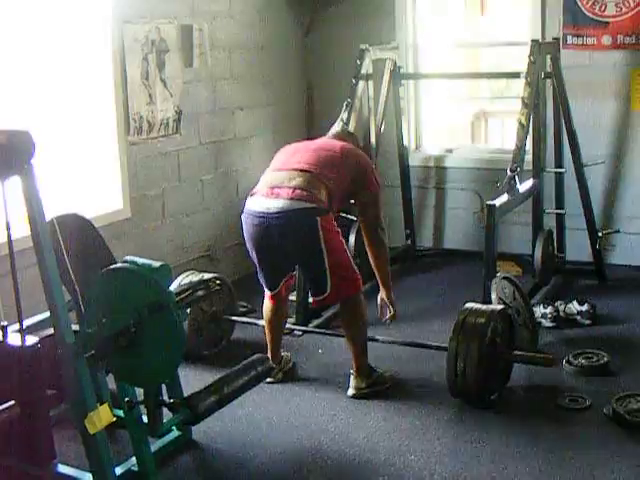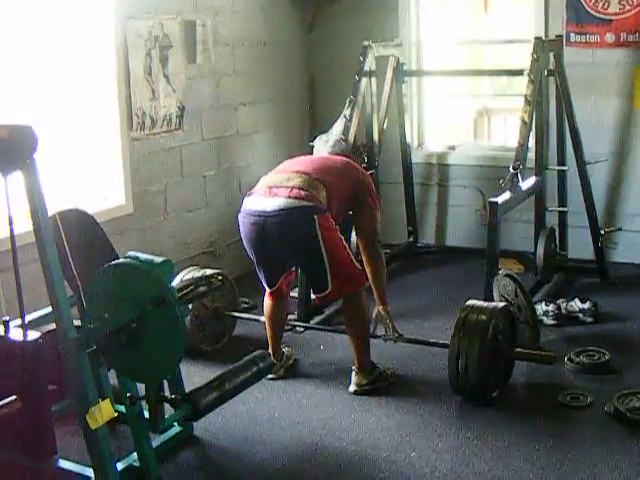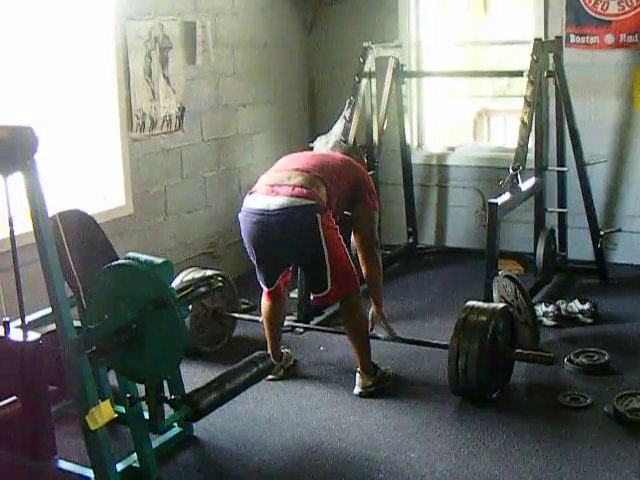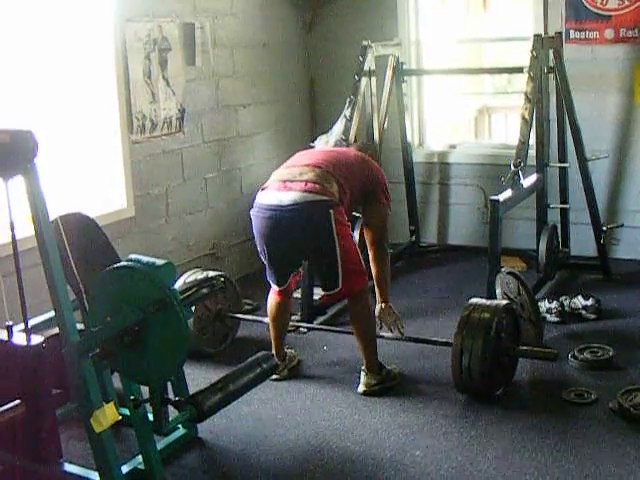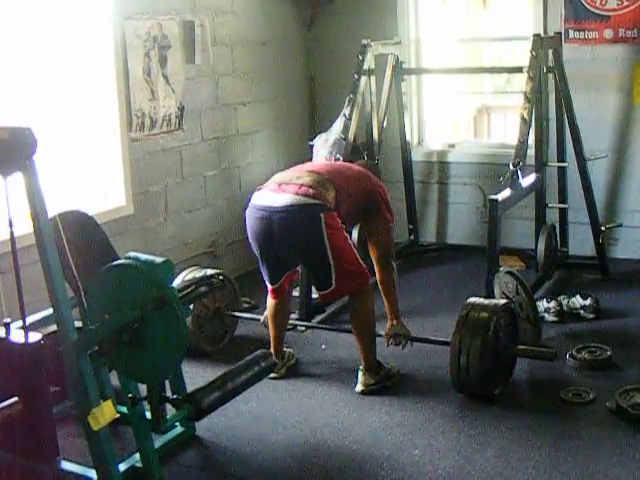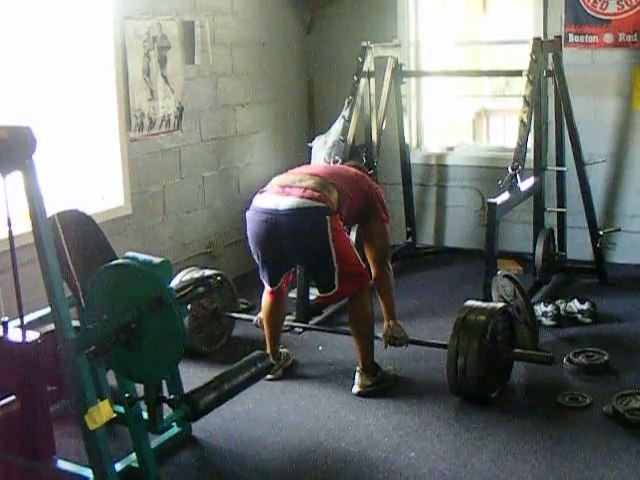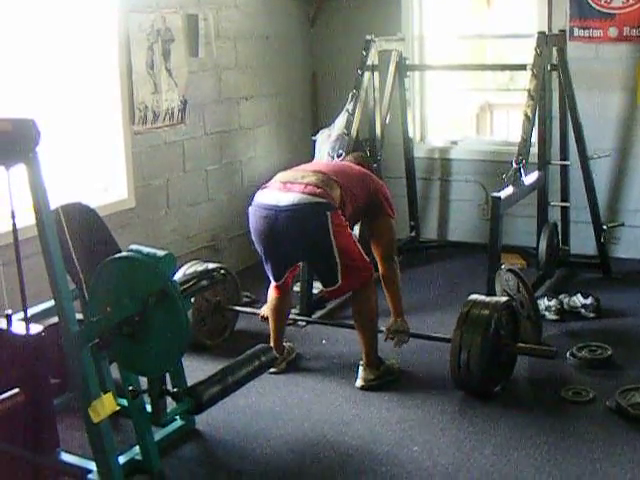
dt=0.4s
person 1, frame 1
left shoulder: (292, 149)
right shoulder: (358, 159)
right elbow: (373, 230)
right wrist: (386, 289)
left hip: (253, 212)
right hip: (301, 213)
left knee: (275, 289)
right knee: (349, 290)
left ankle: (275, 364)
right ankle: (362, 376)
person 1, frame 2
left shoulder: (292, 163)
right shoulder: (357, 175)
right elbow: (371, 246)
right wrist: (382, 304)
left hip: (250, 214)
right hip: (299, 213)
left knee: (274, 286)
right knee: (351, 287)
left ankle: (276, 360)
right ankle: (364, 373)
person 1, frame 3
left shoulder: (292, 159)
right shoulder: (359, 174)
right elbow: (367, 245)
right wrist: (377, 305)
left hip: (252, 211)
right hip: (301, 211)
left knee: (272, 286)
right knee: (347, 291)
left ankle: (275, 360)
right ankle: (367, 374)
person 1, frame 4
left shoulder: (305, 156)
right shoulder: (372, 170)
right elbow: (377, 243)
right wrist: (383, 302)
left hip: (264, 207)
right hip: (313, 208)
left knee: (280, 285)
right knee: (355, 288)
left ankle: (280, 360)
right ankle: (372, 373)
person 1, frame 5
left shoulder: (311, 169)
right shoulder: (373, 187)
right elbow: (383, 260)
left wrist: (274, 309)
right wrist: (394, 319)
left hip: (258, 209)
right hip: (305, 212)
left knee: (278, 285)
right knee: (358, 287)
left ankle: (277, 358)
right ankle: (370, 373)
person 1, frame 6
left shoulder: (303, 172)
right shoulder: (368, 189)
right elbow: (380, 262)
left wrist: (268, 311)
right wrist: (391, 321)
left hip: (259, 211)
right hip: (309, 215)
left knee: (274, 285)
right knee: (357, 288)
left ankle: (273, 359)
right ankle: (368, 374)
person 1, frame 7
left shoulder: (310, 169)
right shoulder: (373, 185)
right elbow: (387, 258)
left wrist: (271, 303)
right wrist: (398, 317)
left hip: (261, 208)
right hip: (310, 212)
left knee: (280, 279)
right knee: (362, 282)
left ankle: (277, 353)
right ankle: (371, 368)
